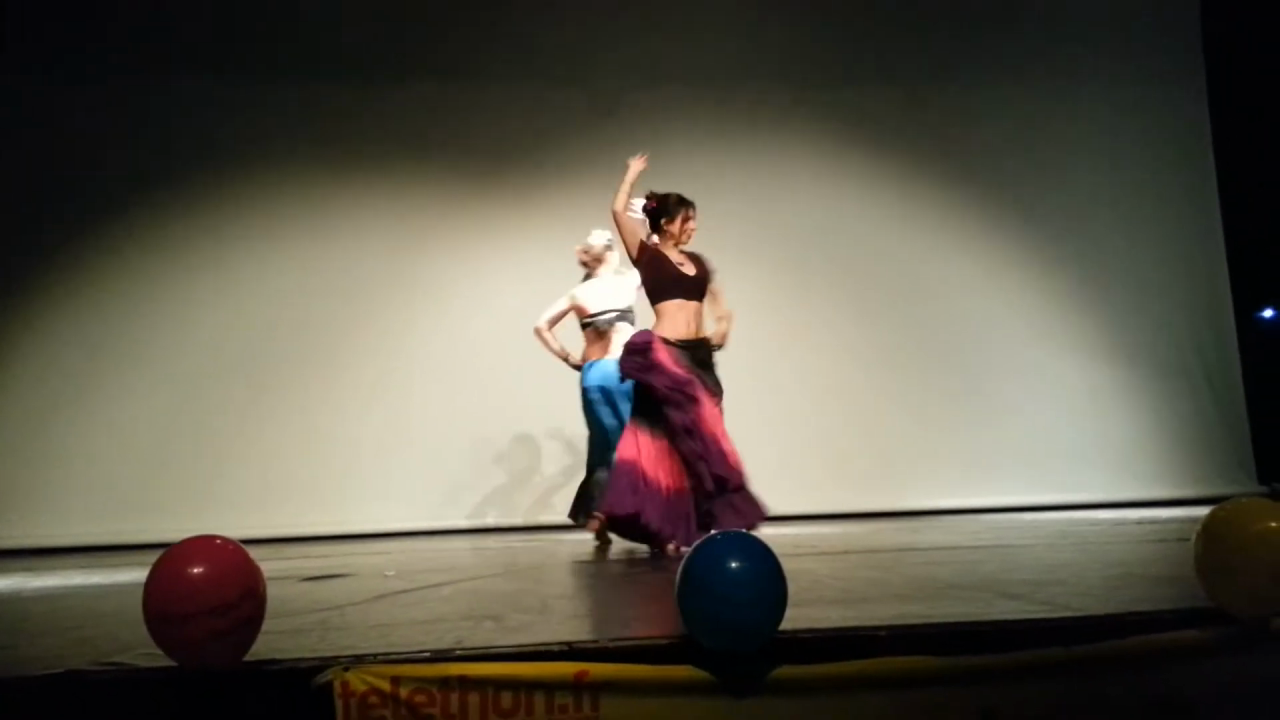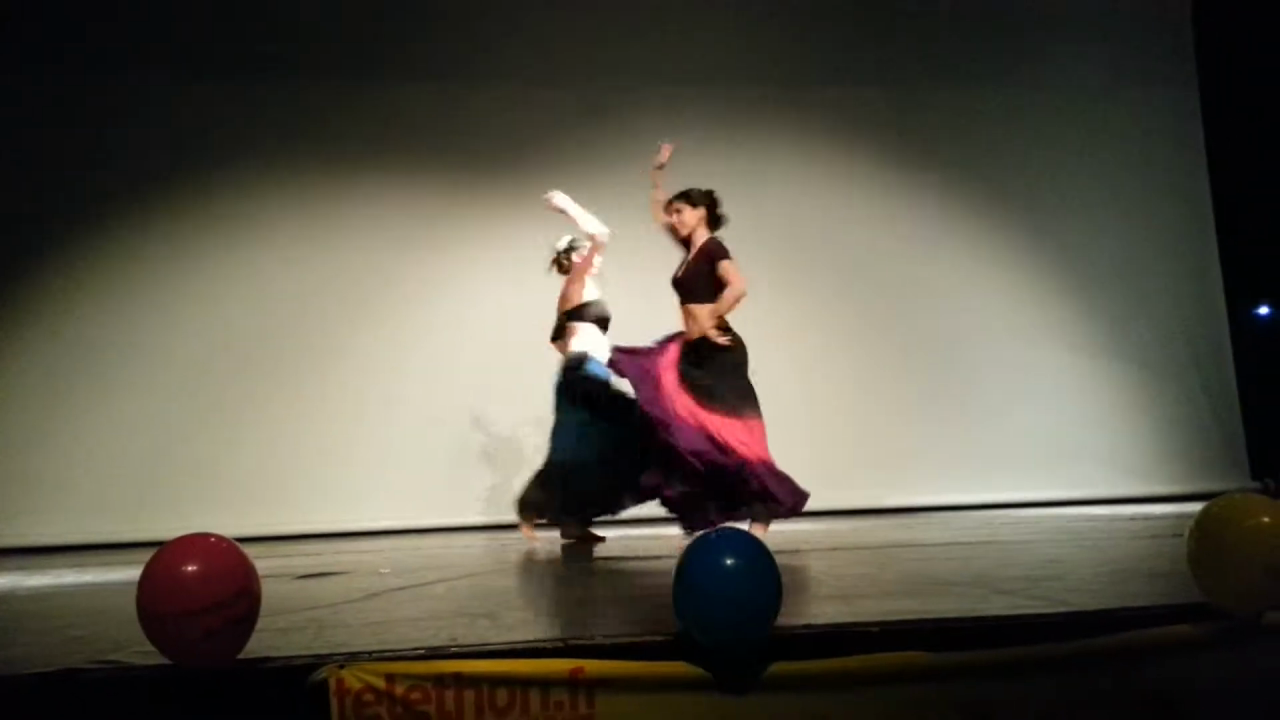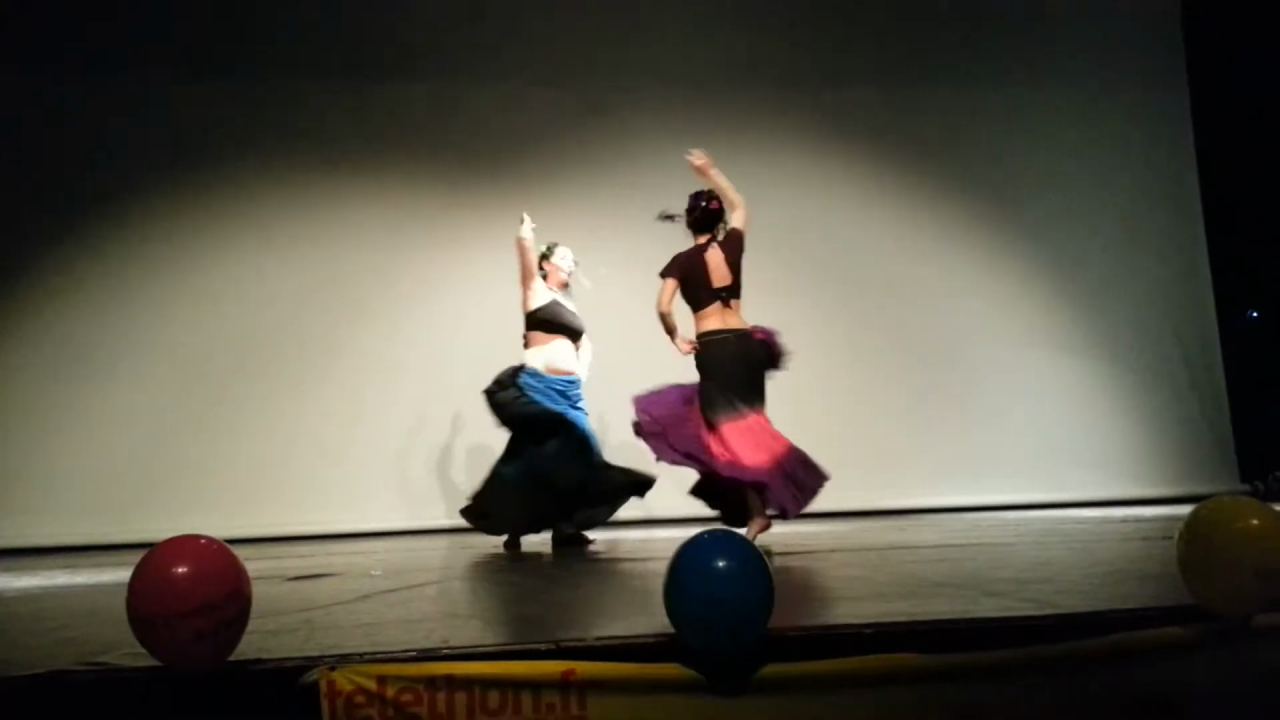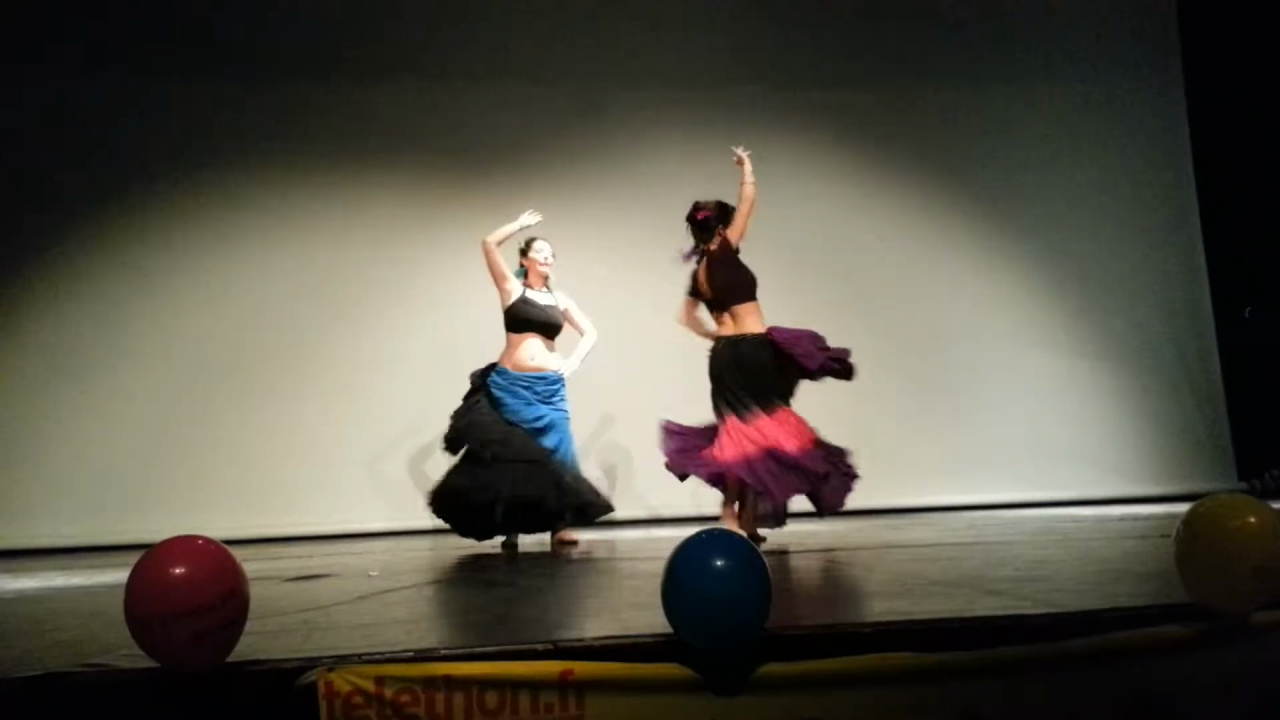
dt=0.2s
person 1, frame 1
left shoulder: (698, 262)
right shoulder: (646, 255)
left elbow: (718, 302)
right elbow: (618, 211)
left wrist: (722, 326)
right wrist: (633, 173)
left hip: (696, 355)
right hip: (662, 355)
left knee: (702, 437)
right knee: (666, 438)
right ankle: (666, 527)
person 1, frame 2
left shoulder: (713, 249)
right shoulder: (692, 249)
left elbow: (739, 287)
right elbow: (657, 210)
left wrist: (712, 323)
right wrist: (659, 170)
left hip: (718, 353)
right hip: (691, 354)
left knee: (732, 432)
right knee: (688, 434)
left ankle: (759, 515)
right ankle: (698, 518)
person 1, frame 3
left shoulder: (681, 262)
right shoulder: (732, 244)
left elbow: (663, 307)
right elbow: (738, 204)
left wrist: (676, 337)
right wrist: (710, 171)
left hip: (721, 353)
right hip: (749, 343)
left knee: (730, 431)
right knee: (743, 426)
left ankle: (755, 511)
right ankle: (757, 507)
person 1, frame 4
left shoulder: (701, 271)
right shoulder: (727, 254)
left elbow: (689, 317)
right elbow: (748, 200)
right wrist: (747, 167)
left hip: (725, 355)
right hip: (755, 348)
left knee: (742, 430)
right knee: (771, 428)
left ankle: (734, 515)
right ankle: (752, 515)
person 2, frame 1
left shoulder: (577, 294)
right shoulder: (624, 281)
left elbow: (541, 326)
left wrist: (570, 358)
left hip: (594, 374)
right hip: (623, 372)
left knee: (605, 445)
left ankle: (594, 513)
person 2, frame 2
left shoulder: (572, 294)
right shoulder: (577, 282)
left elbow: (557, 337)
right elbow: (599, 236)
right wrist: (570, 207)
left hip: (581, 374)
right hip: (585, 371)
left knee: (593, 444)
right knee: (575, 448)
left ankle: (572, 519)
right ankle: (533, 509)
person 2, frame 3
left shoulder: (568, 305)
right shoulder: (535, 290)
left elbow: (585, 343)
right elbow: (524, 241)
left wrist: (583, 369)
right wrist: (527, 226)
left hip: (567, 389)
right hip: (535, 384)
left knee: (575, 452)
right knee: (531, 455)
left ankle: (566, 526)
right ankle: (512, 529)
person 2, frame 4
left shoulder: (560, 299)
right shoulder: (511, 288)
left elbow: (590, 333)
right elbow: (489, 244)
left wrist: (572, 363)
right wrist: (521, 224)
left hip: (548, 386)
right hip: (509, 383)
left knee: (553, 448)
right knee: (506, 452)
left ankle: (559, 523)
right ankle: (509, 526)
